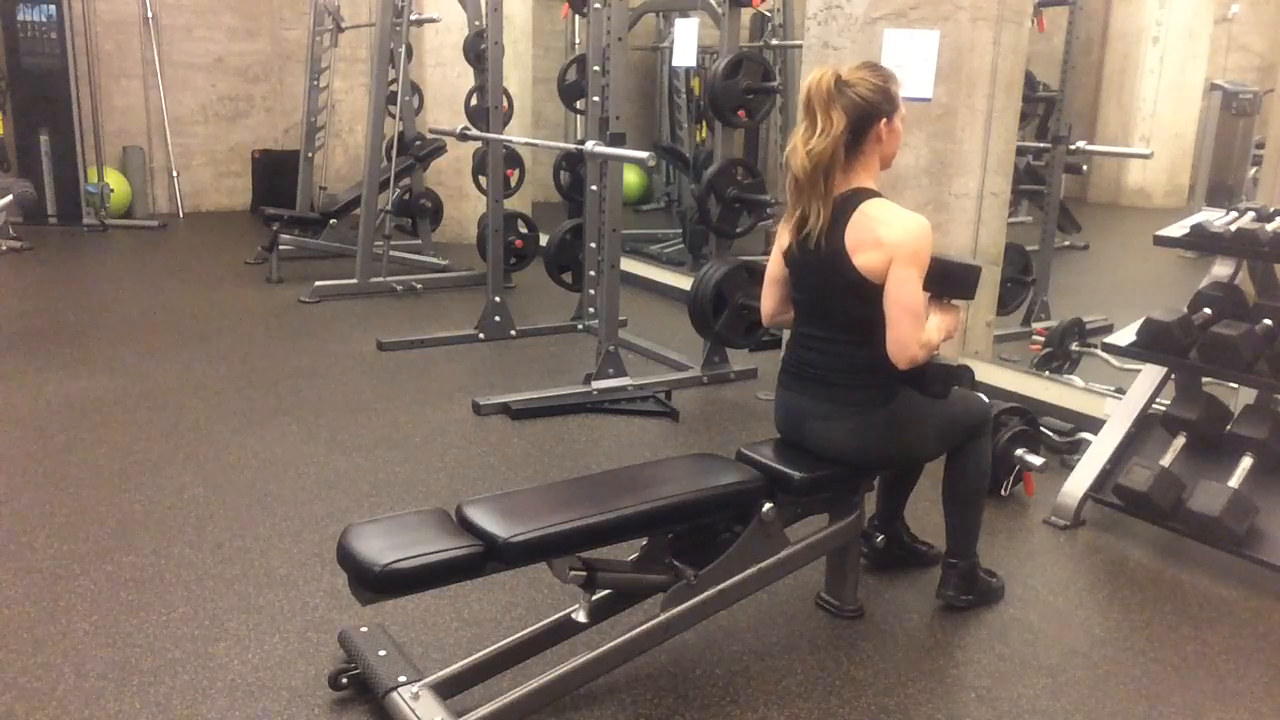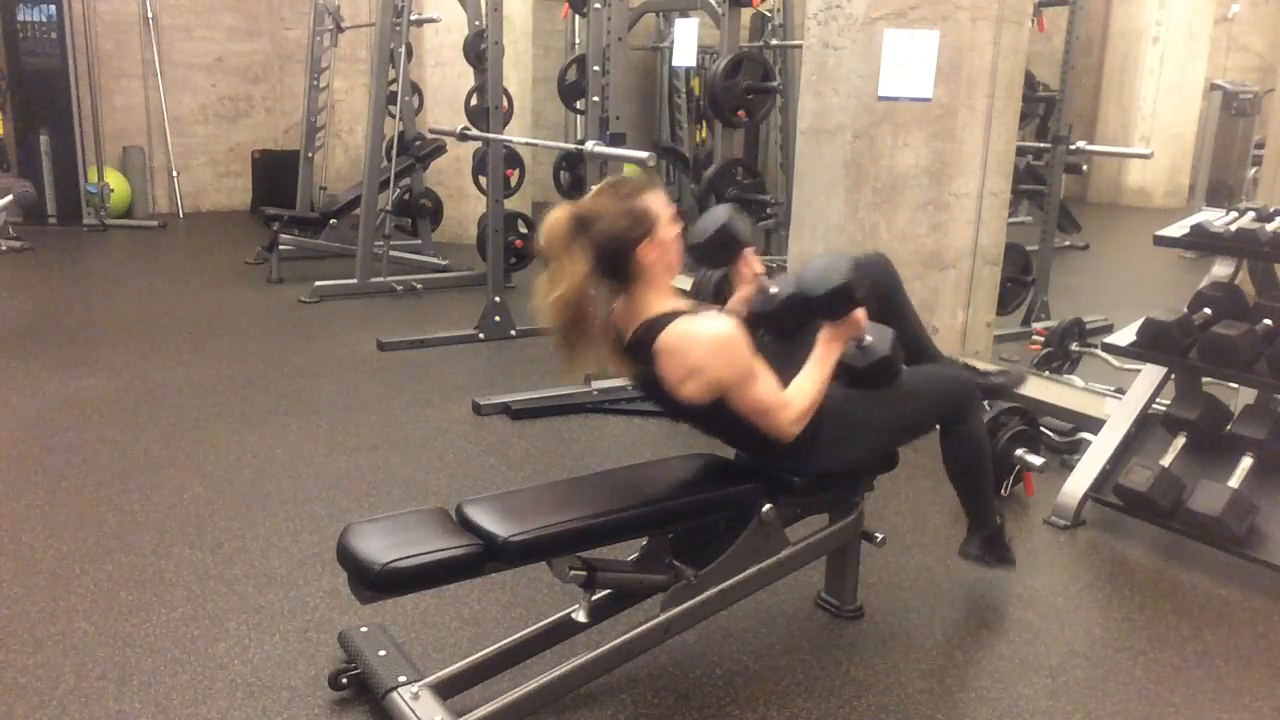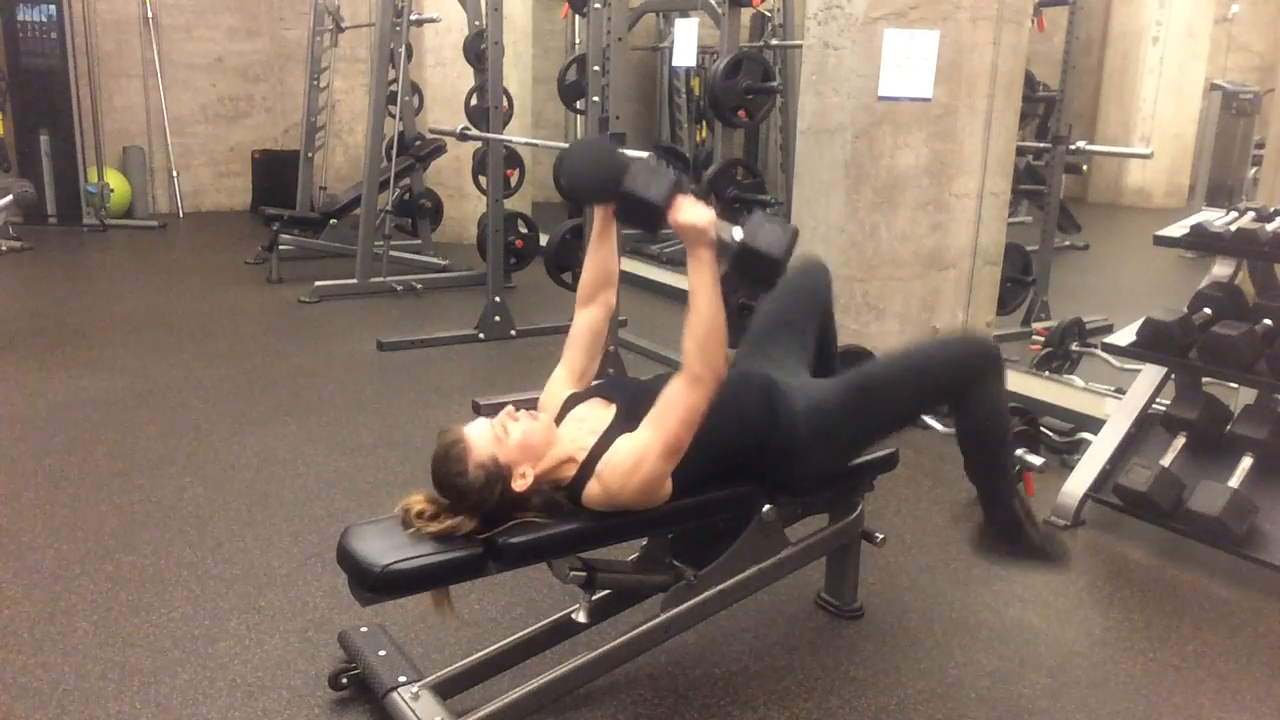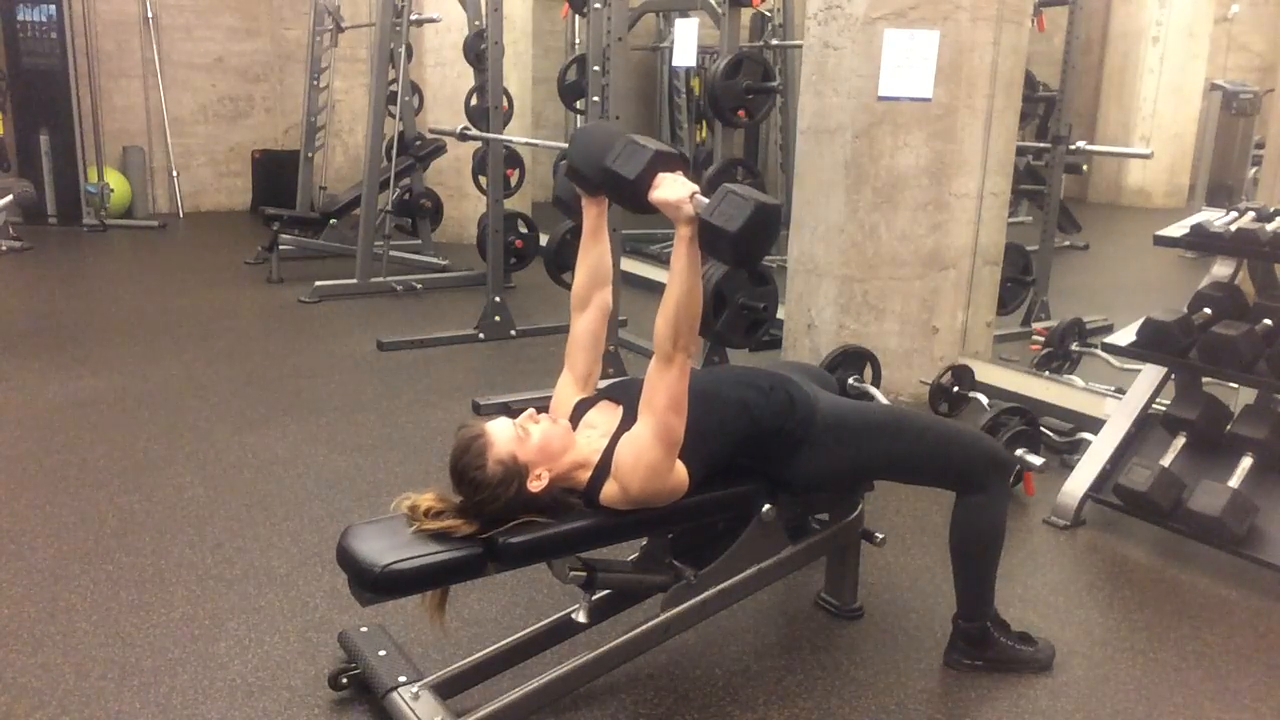
dt=1s
person 1, frame 1
left shoulder: (798, 211)
right shoulder: (901, 228)
left elbow: (772, 313)
right elbow: (906, 352)
right wrist: (941, 322)
left hip: (794, 410)
right hip: (856, 425)
left knee: (922, 402)
right knee: (973, 416)
left ankle: (889, 531)
right ankle: (962, 572)
person 1, frame 2
left shoulder: (624, 321)
right shoulder: (703, 338)
right elbow: (788, 420)
left wrist: (740, 293)
right wrist: (832, 340)
right hip: (813, 433)
left knee: (874, 270)
right knee: (958, 390)
left ankle: (941, 372)
right ankle: (986, 533)
person 1, frame 3
left shoulder: (562, 414)
right shoulder: (617, 477)
left elbow: (592, 310)
right elbow: (704, 376)
left wrist: (605, 216)
right wrist: (700, 256)
left hip: (761, 385)
right hip: (789, 427)
left knee: (809, 274)
right knee: (973, 357)
left ankle: (831, 382)
right ankle: (1008, 525)
person 1, frame 4
left shoulder: (570, 414)
right shoulder: (631, 476)
left elbow: (590, 310)
right elbow: (674, 354)
left wrist: (594, 208)
right wrist: (685, 230)
right hip: (800, 436)
right knee: (990, 465)
right ankle: (976, 635)
